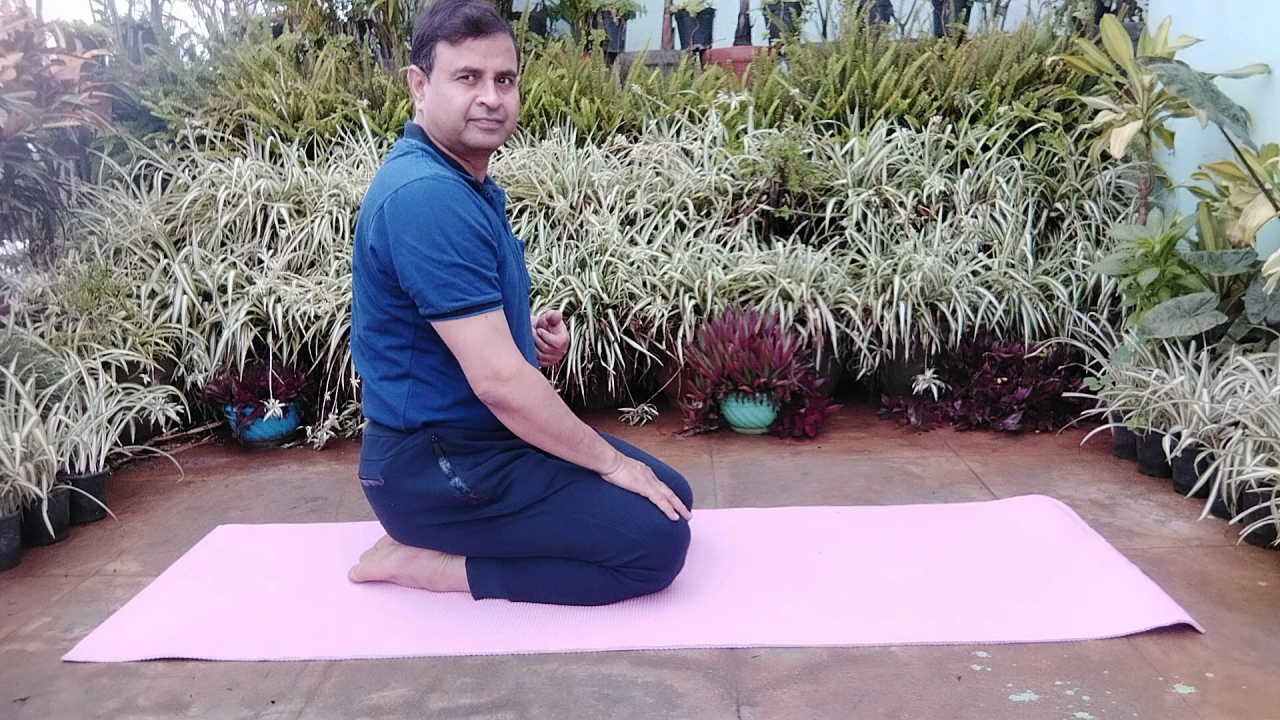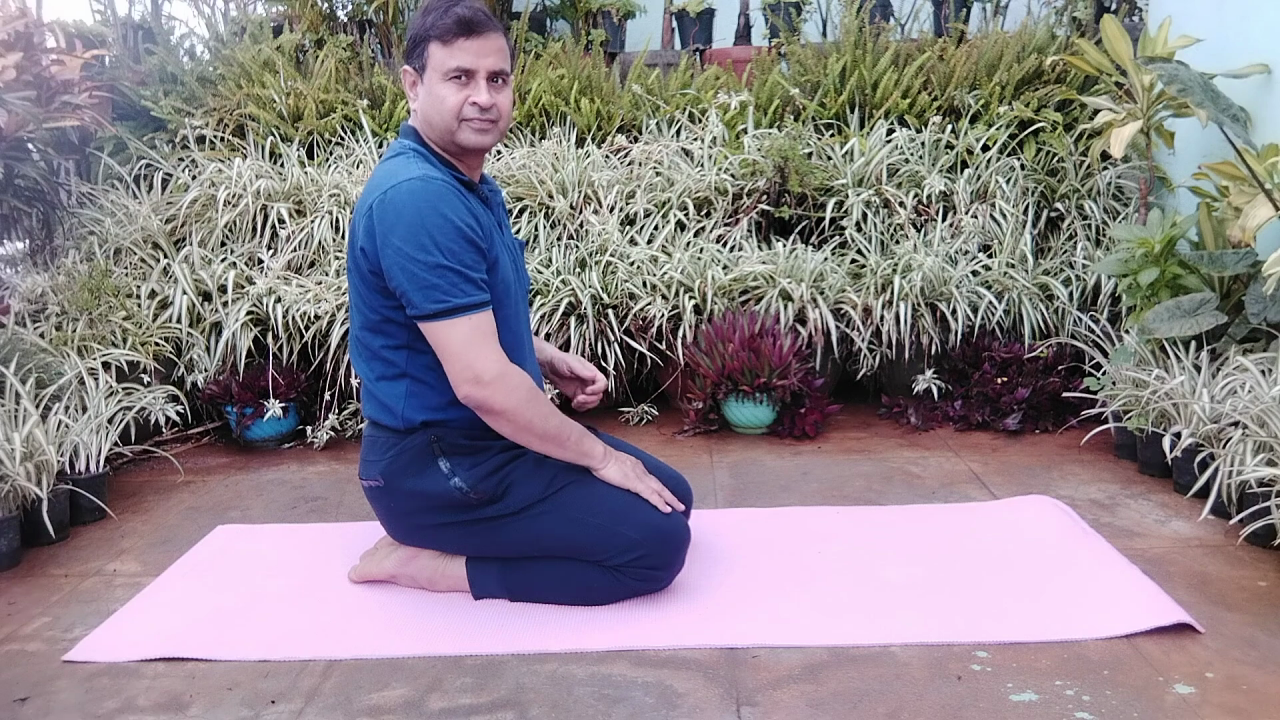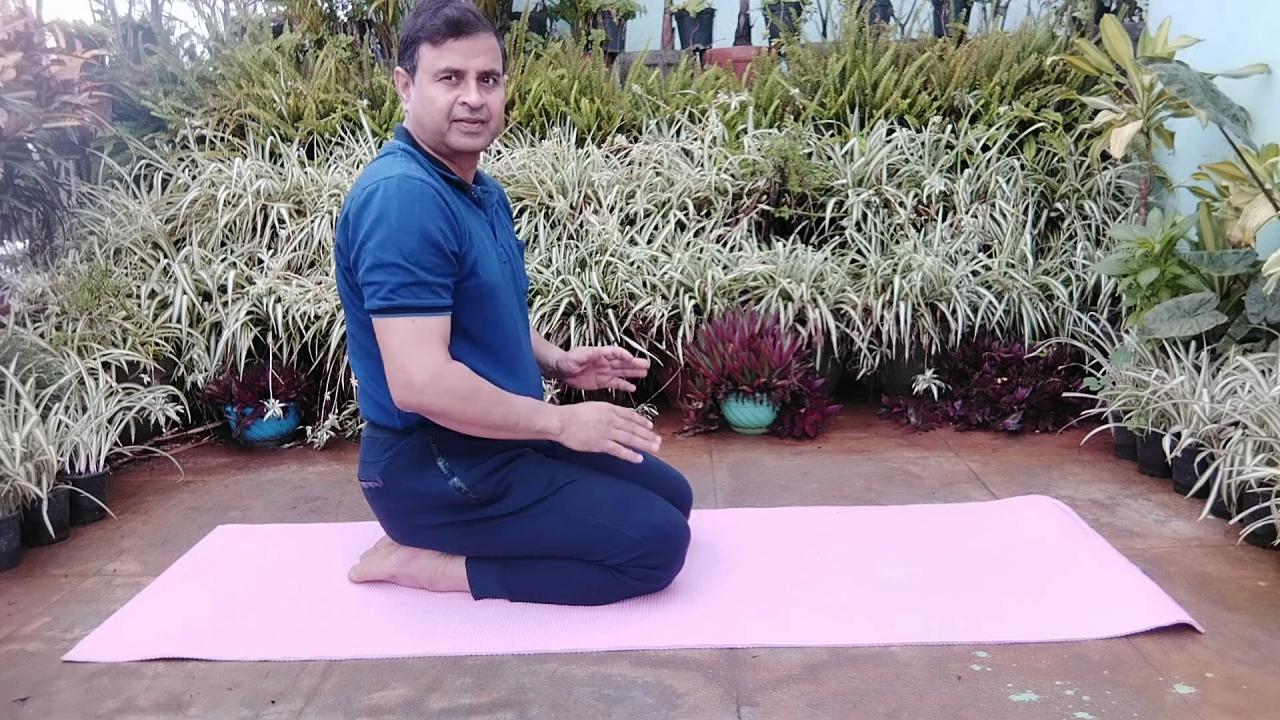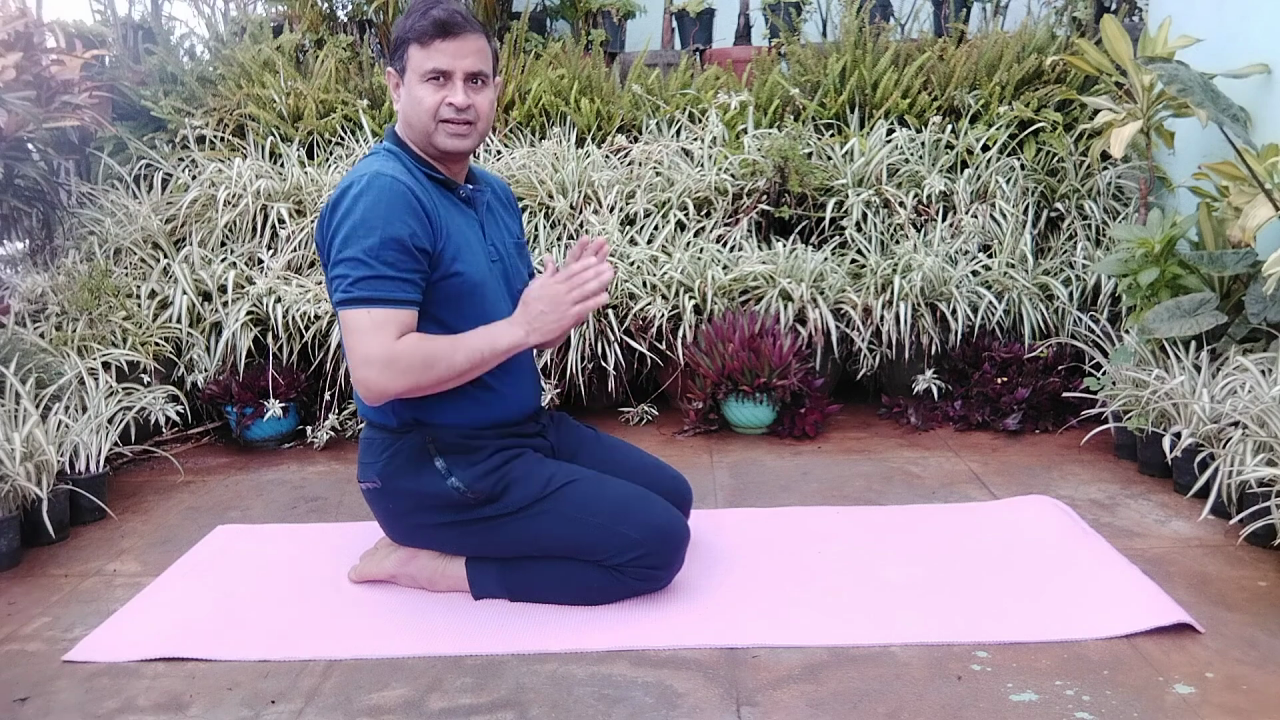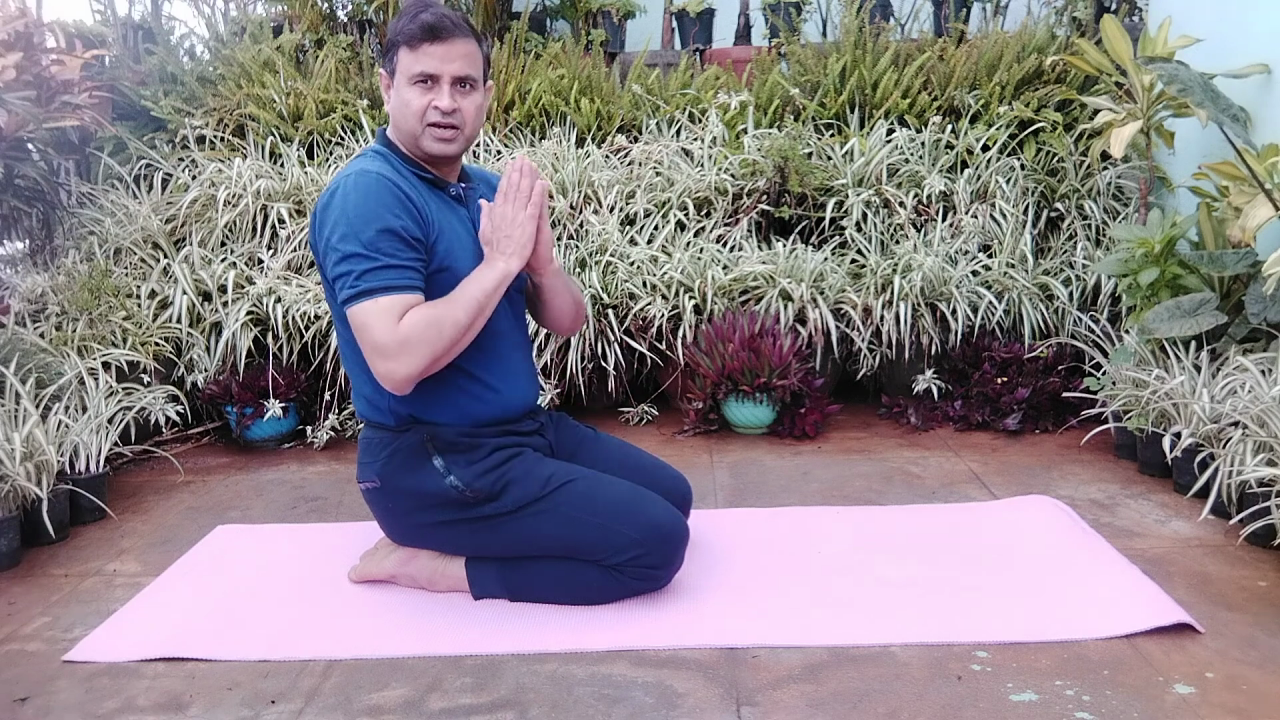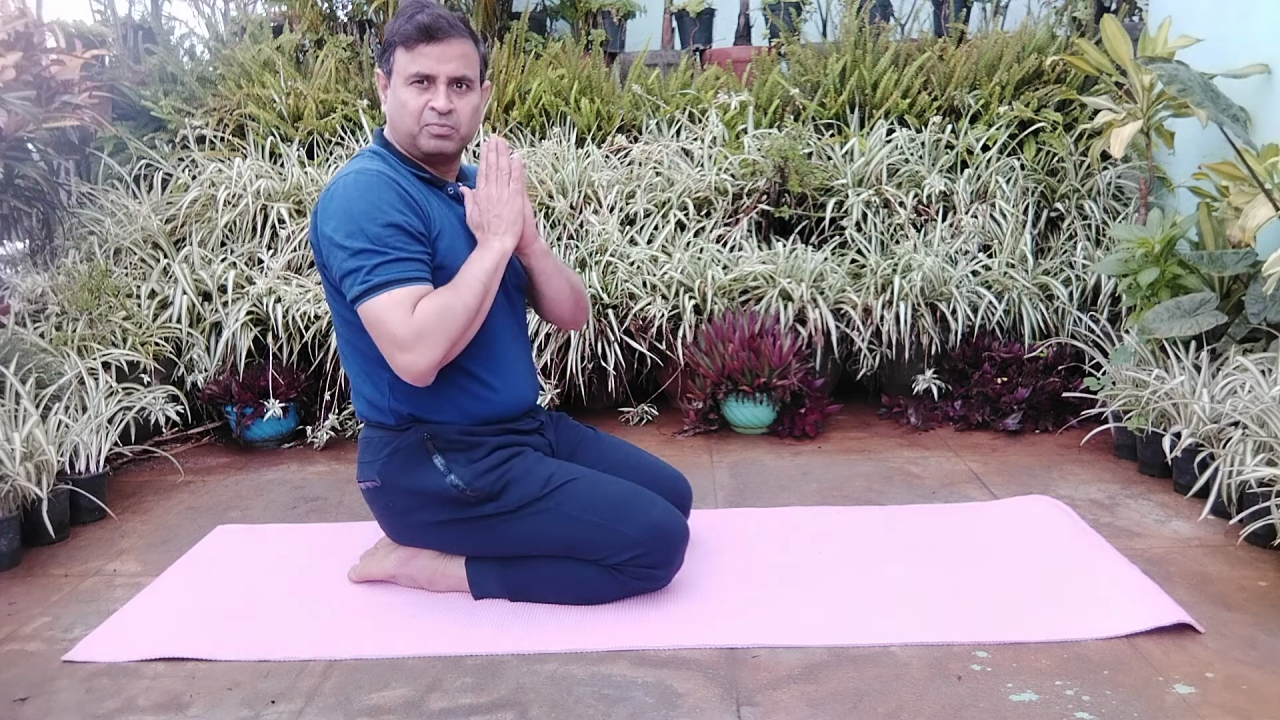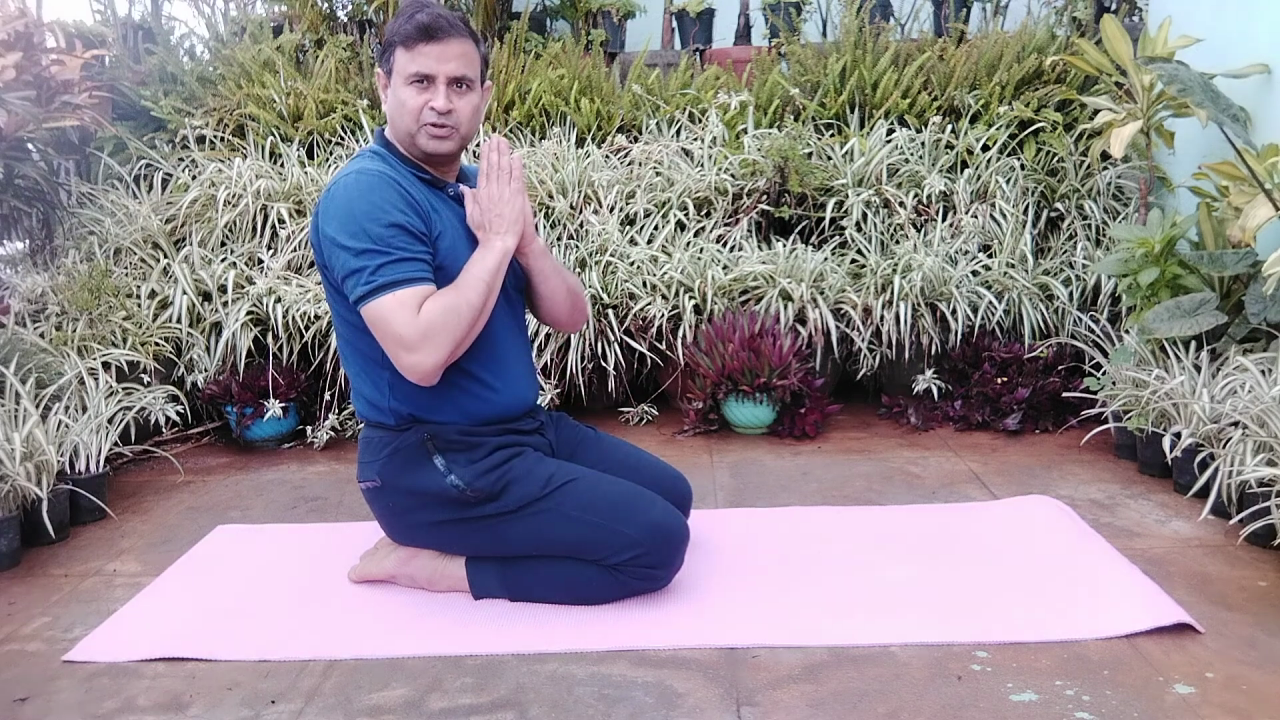
dt=0.2s
person 1, frame 1
left shoulder: (470, 184)
right shoulder: (426, 196)
right elbow: (498, 380)
left wrist: (524, 328)
right wrist: (610, 461)
left hip: (489, 436)
right hip: (436, 466)
left knee: (671, 497)
right knee: (657, 544)
left ankle: (443, 543)
right ankle: (429, 562)
person 1, frame 2
left shoulder: (475, 188)
right shoulder: (417, 196)
right elbow: (481, 381)
left wrist: (551, 359)
right wrist: (602, 456)
left hip: (495, 436)
right hip: (437, 464)
left knee: (669, 498)
right knee: (656, 544)
left ankle: (439, 544)
right ankle: (427, 561)
person 1, frame 3
left shoulder: (483, 192)
right shoulder: (400, 197)
right elbow: (419, 383)
left wrist: (563, 364)
right wrist: (562, 424)
left hip: (503, 437)
right hip: (435, 466)
left knee: (669, 497)
right knee: (656, 544)
left ankle: (436, 546)
right ankle: (432, 562)
person 1, frame 4
left shoulder: (491, 192)
right shoulder: (379, 196)
left elbow: (501, 318)
right elbow: (377, 373)
left wrist: (559, 306)
right wrist: (524, 327)
left hip: (517, 430)
right hip: (434, 466)
left knee: (670, 496)
right knee: (656, 543)
left ankle: (439, 546)
right ankle: (429, 562)
person 1, frame 5
left shoulder: (486, 189)
right shoulder: (366, 196)
left elbow: (567, 322)
right elbow: (398, 363)
left wrist: (538, 252)
right wrist: (503, 259)
left hip: (520, 427)
right hip: (431, 465)
left knee: (671, 495)
right knee: (656, 542)
left ankle: (449, 543)
right ankle: (428, 562)
person 1, frame 6
left shoulder: (480, 188)
right shoulder: (364, 195)
left elbow: (573, 314)
right elbow: (417, 355)
left wrist: (525, 236)
right wrist: (494, 241)
left hip: (521, 425)
right hip: (432, 463)
left knee: (671, 495)
right knee: (656, 542)
left ankle: (443, 544)
right ankle: (426, 561)
person 1, frame 7
left shoulder: (480, 188)
right shoulder: (366, 195)
left elbow: (570, 316)
right elbow: (422, 354)
left wrist: (524, 237)
right wrist: (496, 240)
left hip: (521, 425)
right hip: (432, 462)
left knee: (671, 495)
right knee: (656, 542)
left ankle: (438, 546)
right ankle: (427, 562)
